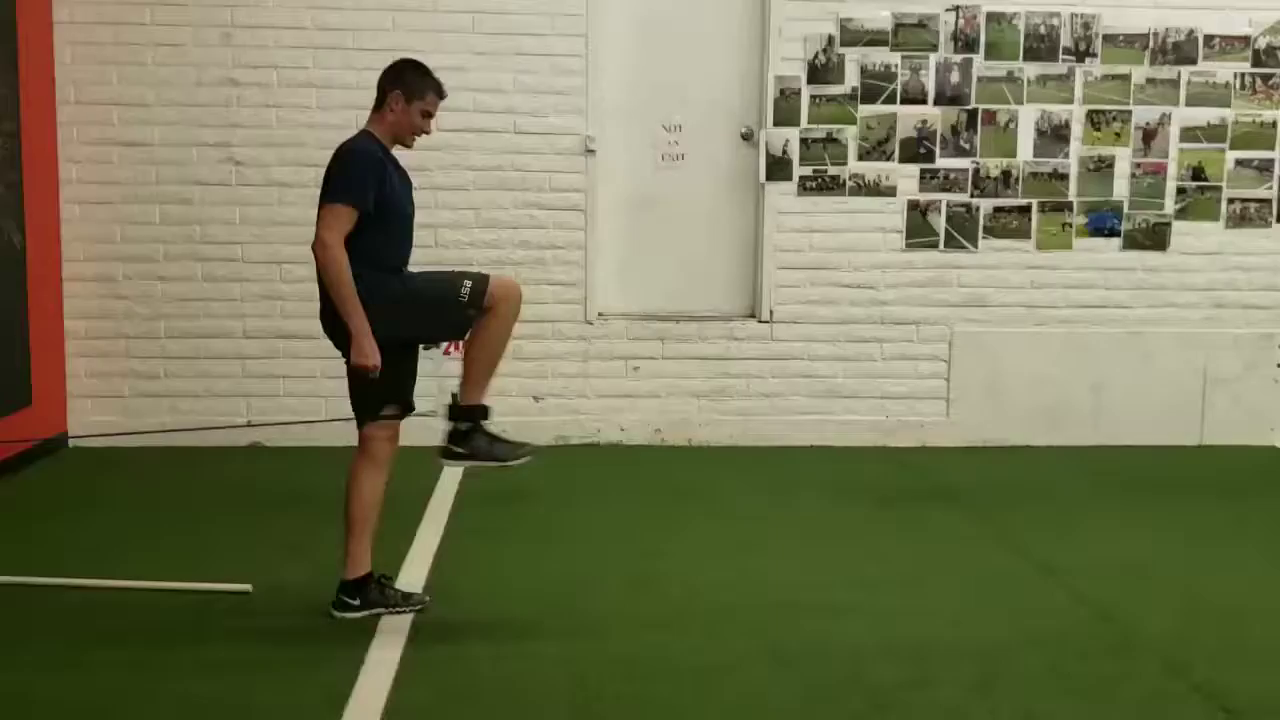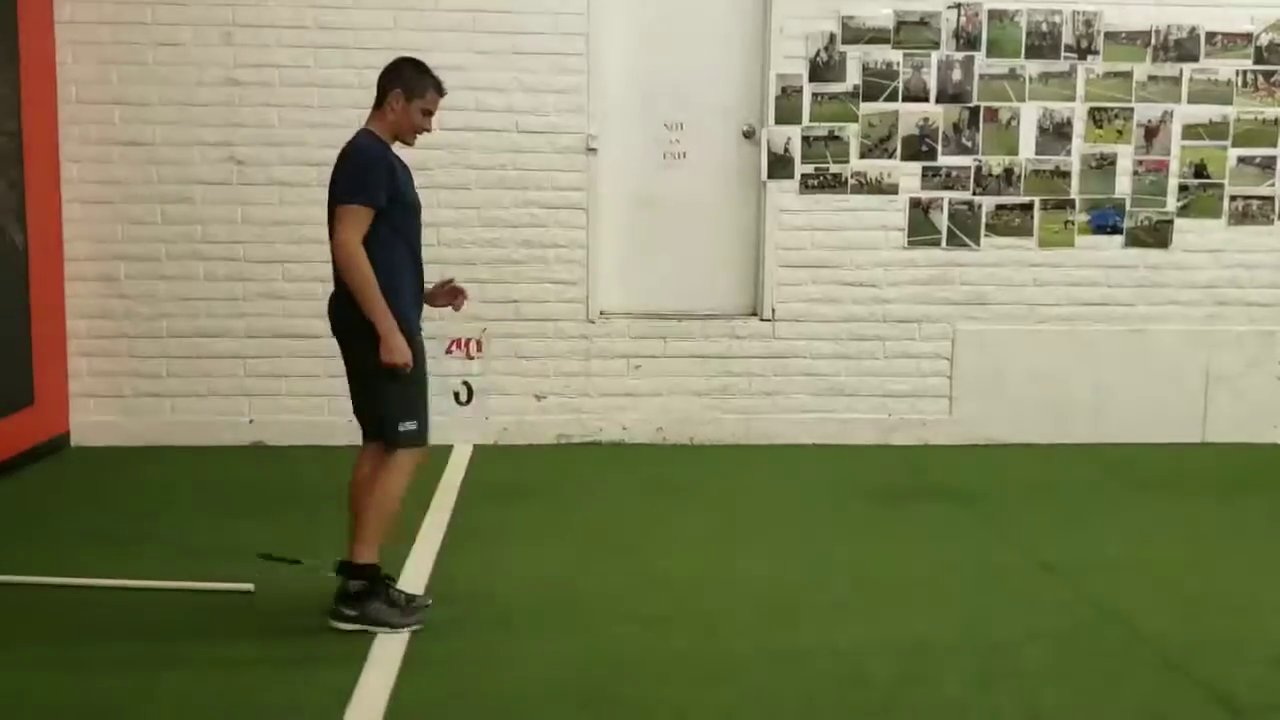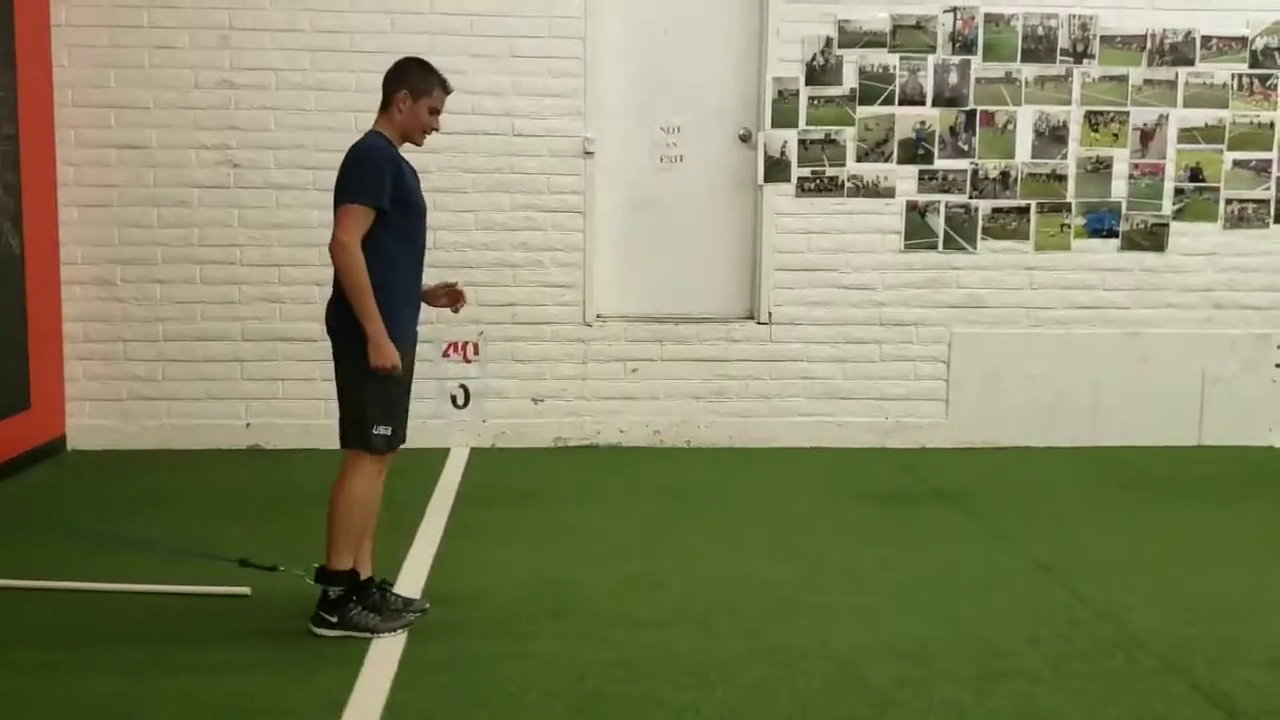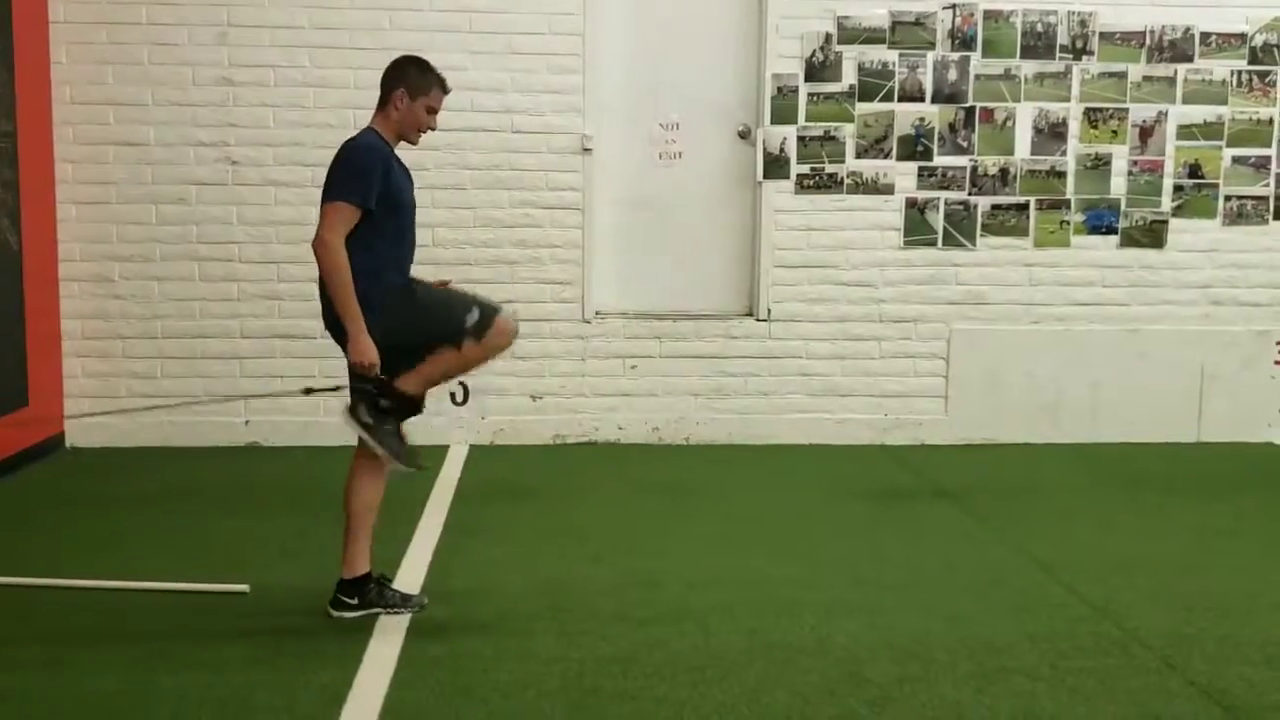
dt=0.4s
person 1, frame 1
left shoulder: (383, 162)
right shoulder: (360, 157)
right elbow: (329, 245)
right wrist: (361, 334)
left hip: (383, 306)
right hip: (372, 304)
left knee: (378, 441)
right knee: (504, 293)
left ankle: (358, 585)
right ankle: (467, 428)
person 1, frame 2
left shoulder: (379, 159)
right shoulder: (367, 157)
right elbow: (347, 245)
left wrist: (422, 294)
right wrist: (389, 330)
left hip: (383, 323)
right hip: (376, 328)
left knee: (381, 449)
right knee: (401, 451)
left ankle: (365, 581)
right ankle: (357, 590)
person 1, frame 3
left shoulder: (388, 161)
right shoulder: (372, 156)
right elbow: (346, 245)
left wrist: (424, 294)
right wrist: (377, 334)
left hip: (387, 326)
right hip: (373, 331)
left knee: (372, 454)
right knee: (369, 456)
left ankle: (359, 586)
right ankle: (337, 599)
person 1, frame 4
left shoulder: (386, 161)
right shoulder: (364, 153)
right elbow: (329, 241)
left wrist: (426, 298)
right wrist: (358, 333)
left hip: (384, 308)
right hip: (374, 306)
left knee: (380, 444)
right knee: (498, 328)
left ankle: (356, 584)
right ankle: (388, 401)
